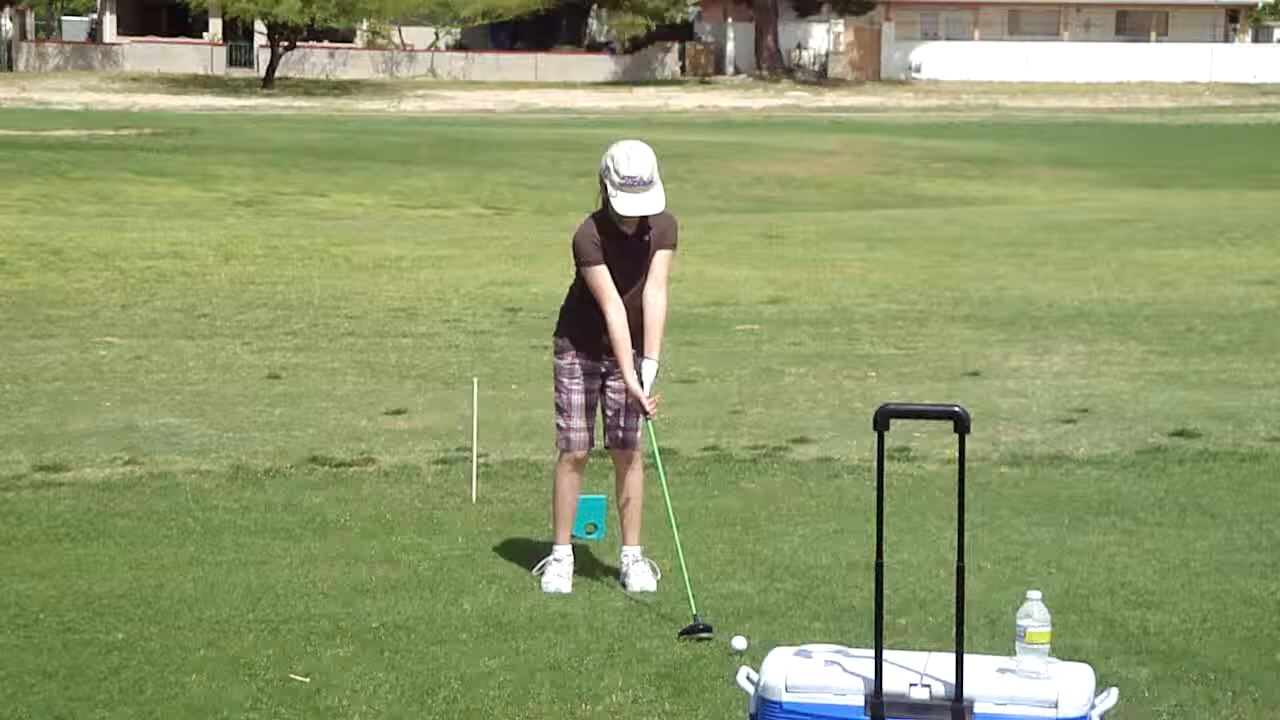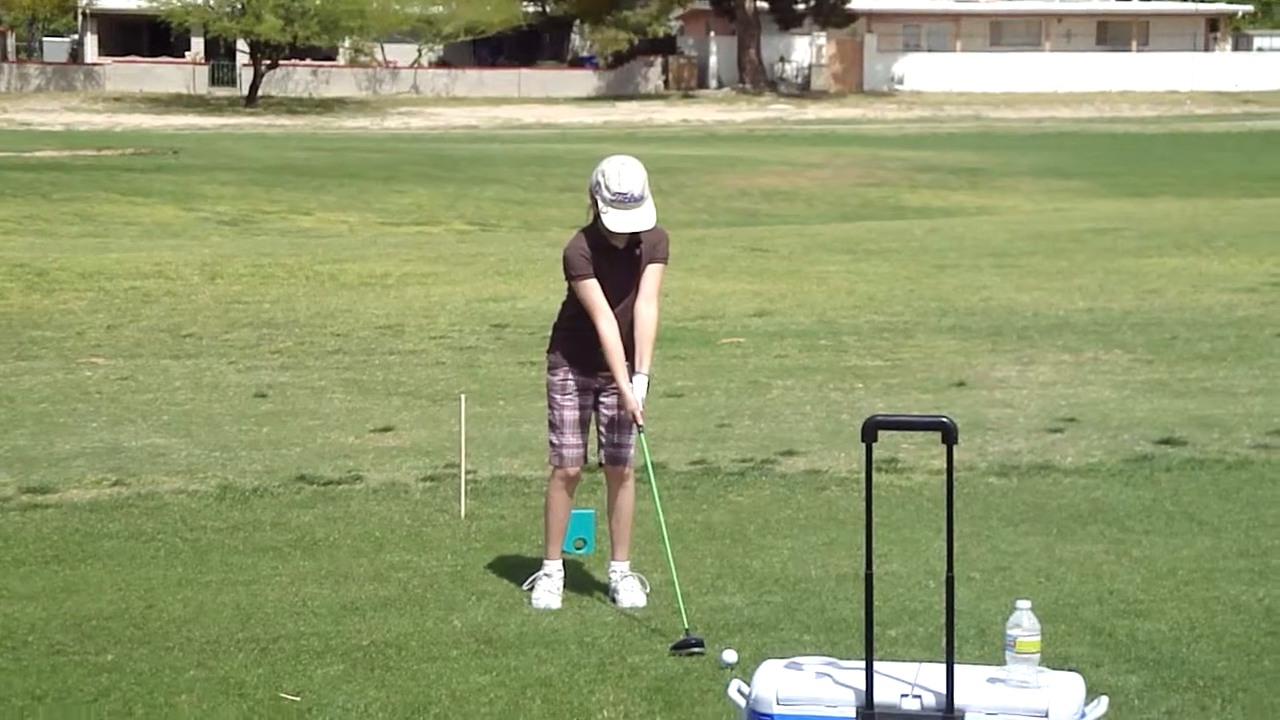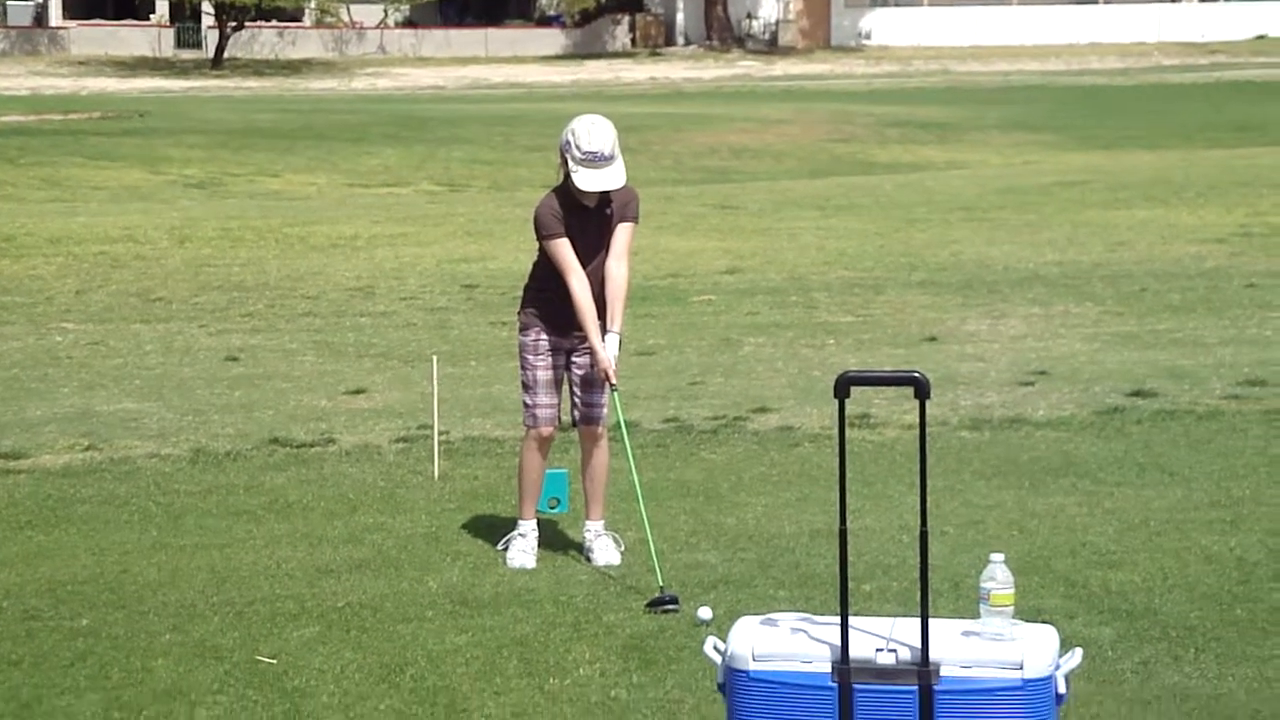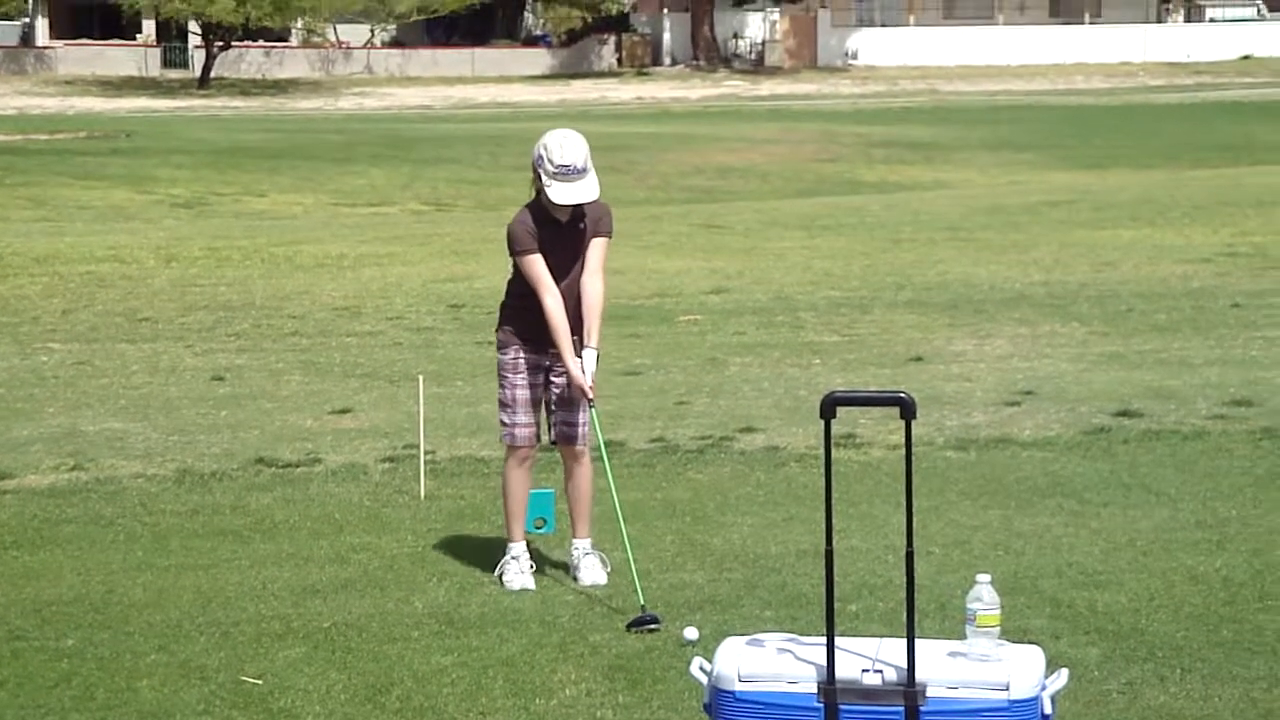
dt=0.7s
person 1, frame 1
left shoulder: (664, 227)
right shoulder: (588, 236)
left elbow: (654, 294)
right elbow: (612, 308)
left wrist: (649, 364)
right wrist: (628, 378)
left hip: (630, 349)
right hip: (579, 349)
left knee: (628, 452)
right knee: (574, 451)
left ankle: (632, 555)
right ankle: (561, 554)
person 1, frame 2
left shoulder: (655, 241)
right shoulder: (578, 251)
left elbow: (646, 308)
right elbow: (604, 321)
left wrist: (641, 377)
right wrist: (625, 389)
left hip: (622, 366)
right hip: (572, 365)
left knee: (620, 468)
right knee: (567, 468)
left ankle: (621, 571)
right ankle: (551, 569)
person 1, frame 3
left shoulder: (625, 200)
right shoulder: (549, 210)
left elbow: (616, 267)
right elbow: (576, 279)
left wrist: (613, 335)
right wrist: (597, 347)
left hip: (595, 325)
right hip: (544, 325)
left knee: (594, 428)
right knee: (541, 429)
left ankle: (596, 529)
right ankle: (525, 529)
person 1, frame 4
left shoulder: (598, 215)
right shoulder: (523, 227)
left elbow: (591, 282)
right elbow: (549, 297)
left wrist: (590, 352)
right wrist: (570, 366)
left hip: (572, 342)
right hip: (522, 342)
left knee: (575, 447)
right knee: (521, 447)
left ankle: (582, 547)
right ankle: (516, 552)
